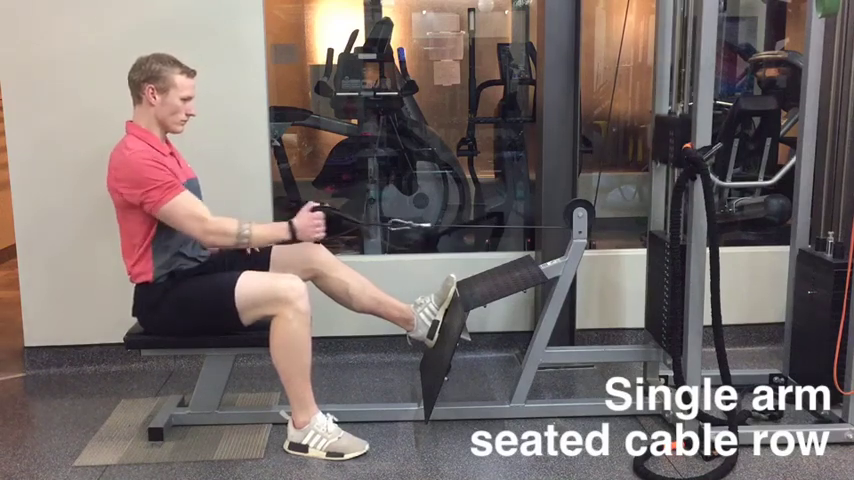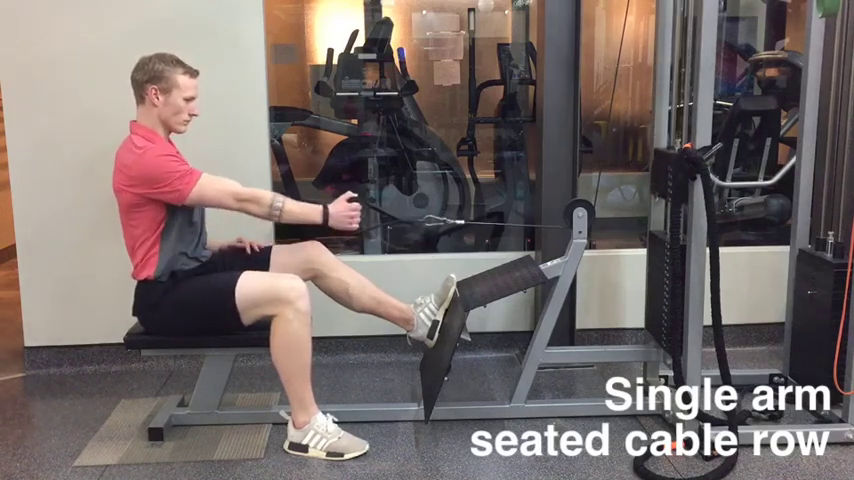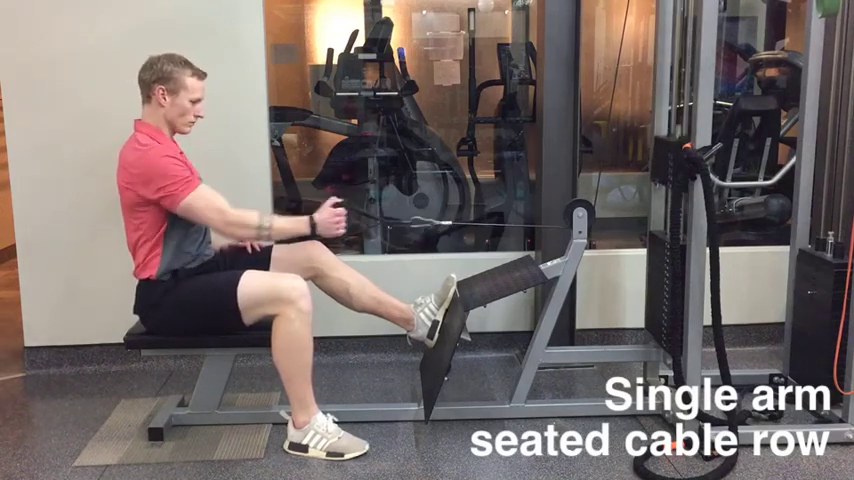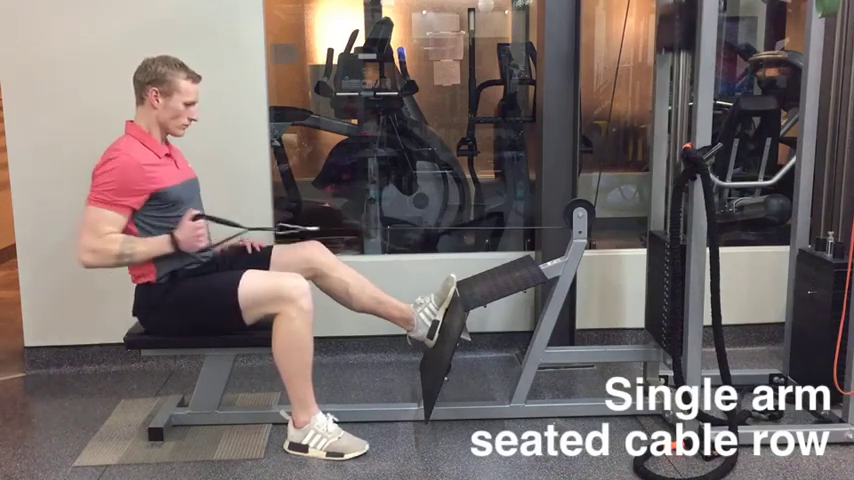
dt=0.5s
person 1, frame 1
left shoulder: (158, 148)
right shoulder: (135, 158)
right elbow: (208, 229)
left wrist: (241, 241)
right wrist: (289, 229)
left hip: (194, 269)
right hip: (166, 295)
left knee: (311, 256)
right knee: (289, 293)
left ankle: (414, 321)
right ankle: (305, 426)
person 1, frame 2
left shoulder: (155, 147)
right shoulder: (144, 157)
right elbow: (243, 199)
left wrist: (219, 246)
right wrist: (325, 214)
left hip: (192, 269)
right hip: (166, 294)
left knee: (311, 255)
right knee: (289, 292)
left ankle: (415, 320)
right ankle: (305, 426)
person 1, frame 3
left shoulder: (158, 147)
right shoulder: (149, 155)
right elbow: (230, 220)
left wrist: (224, 246)
right wrist: (312, 222)
left hip: (194, 269)
right hip: (169, 294)
left knee: (312, 256)
right knee: (291, 293)
left ankle: (415, 320)
right ankle: (305, 426)
person 1, frame 4
left shoulder: (166, 151)
right shoulder: (124, 161)
right elbow: (92, 250)
left wrist: (223, 244)
right wrist: (174, 242)
left hip: (202, 269)
right hip: (168, 294)
left knee: (312, 254)
right knee: (292, 291)
left ankle: (415, 321)
right ankle: (306, 426)
